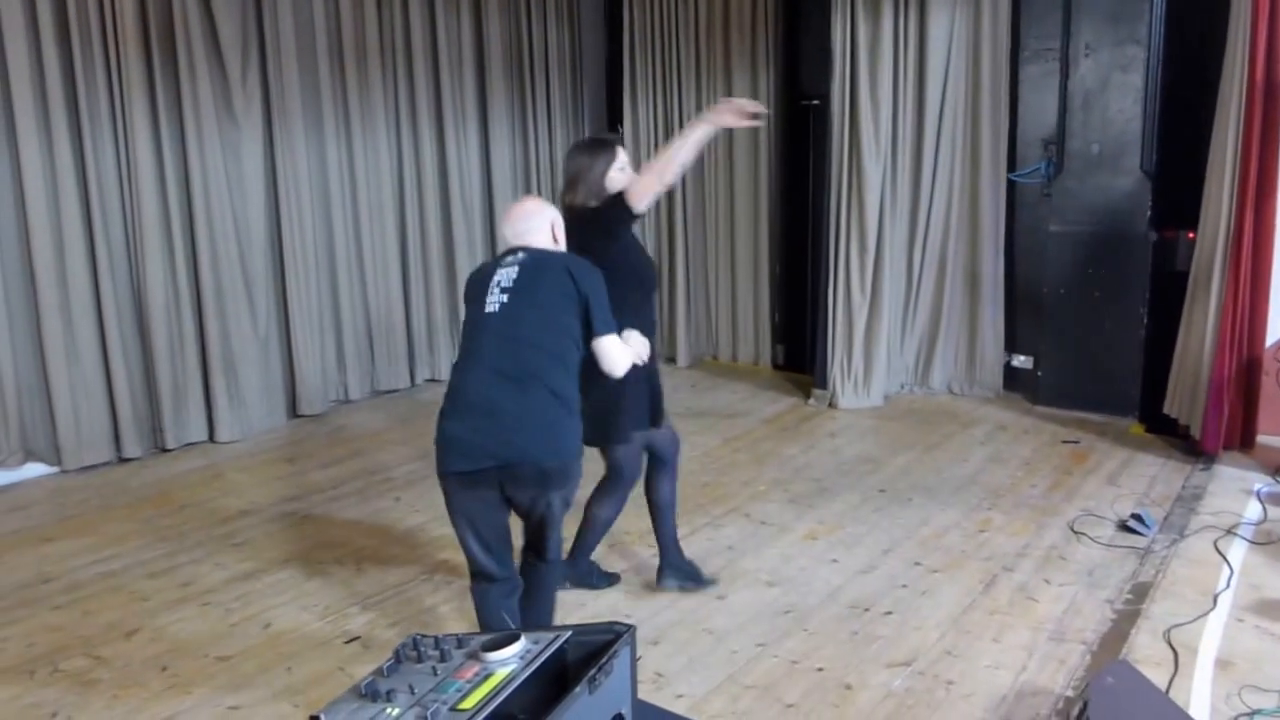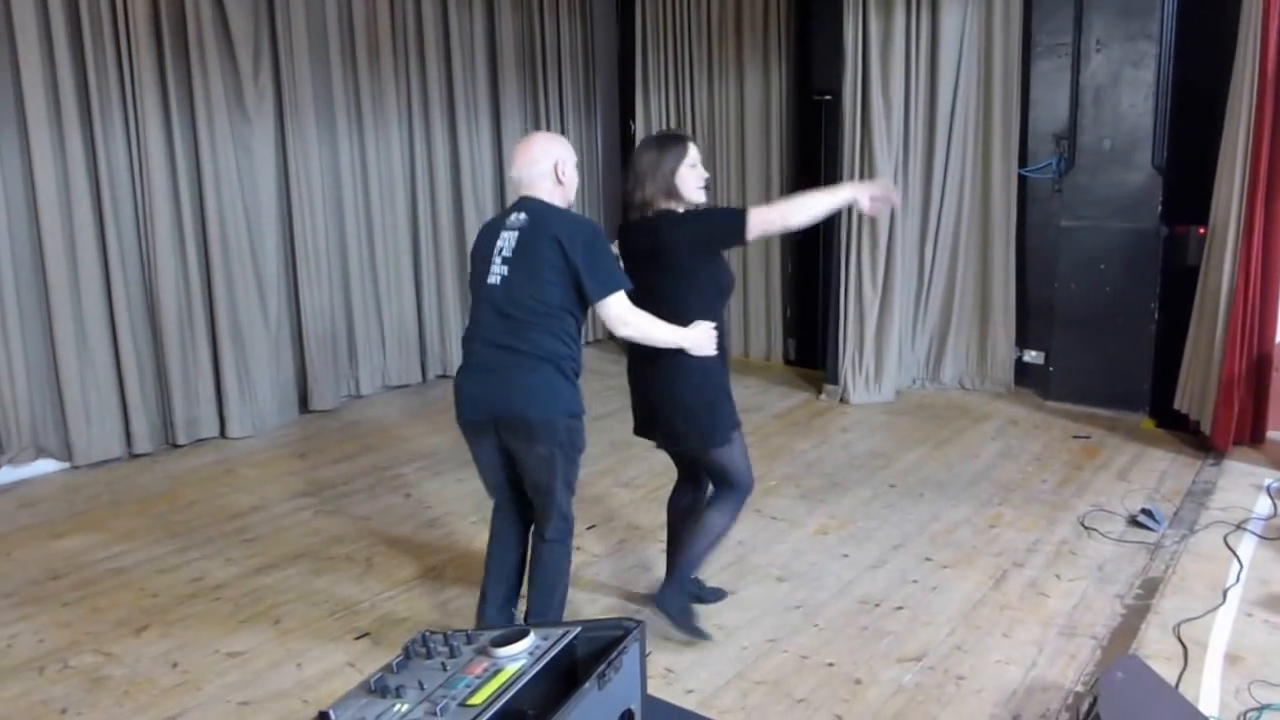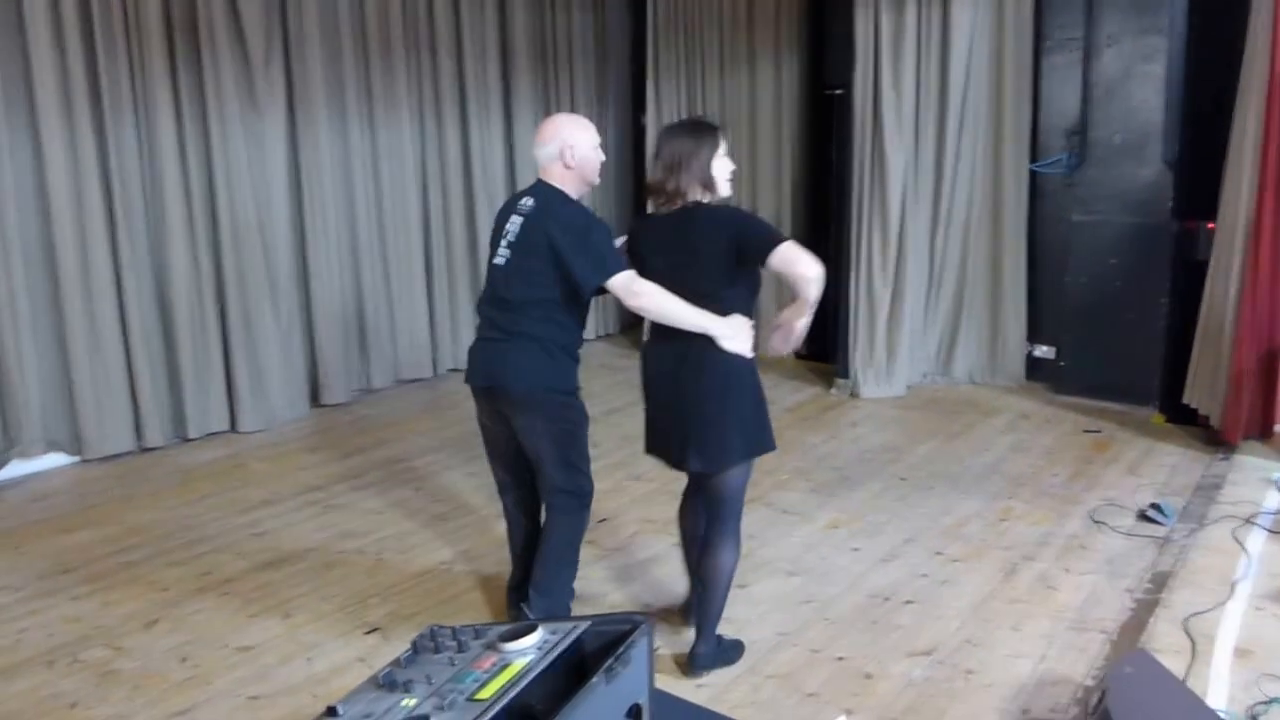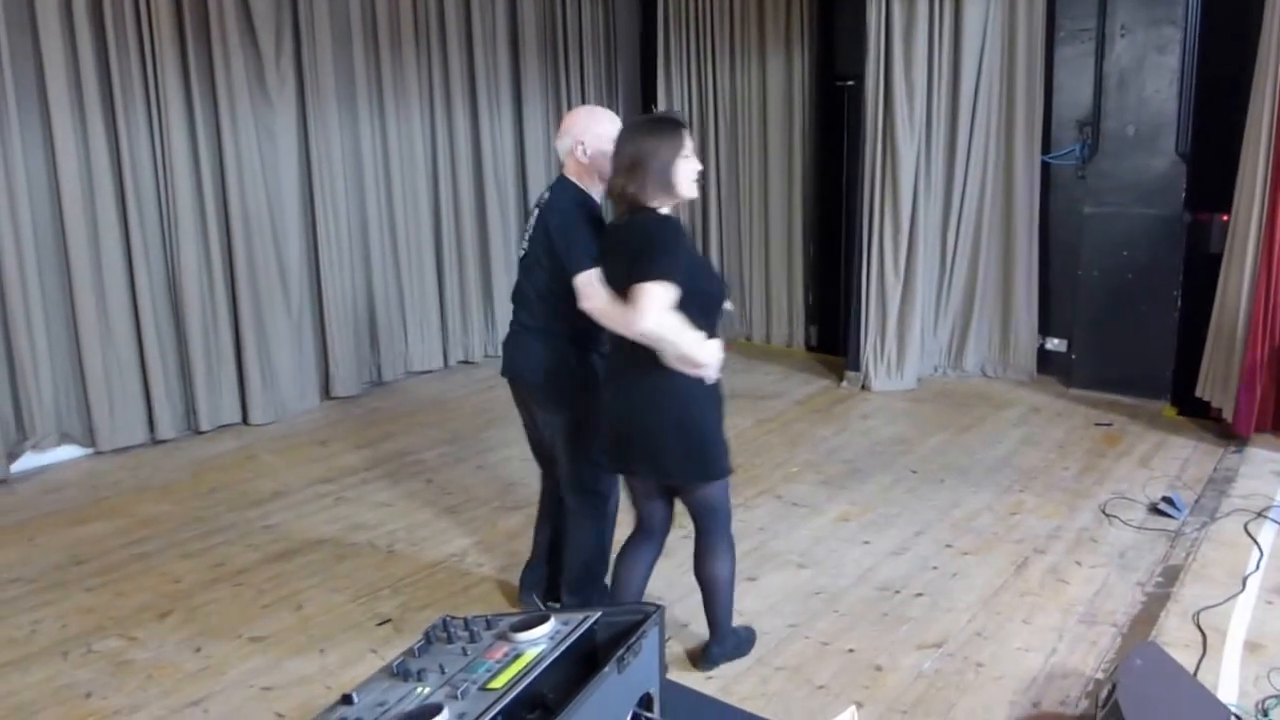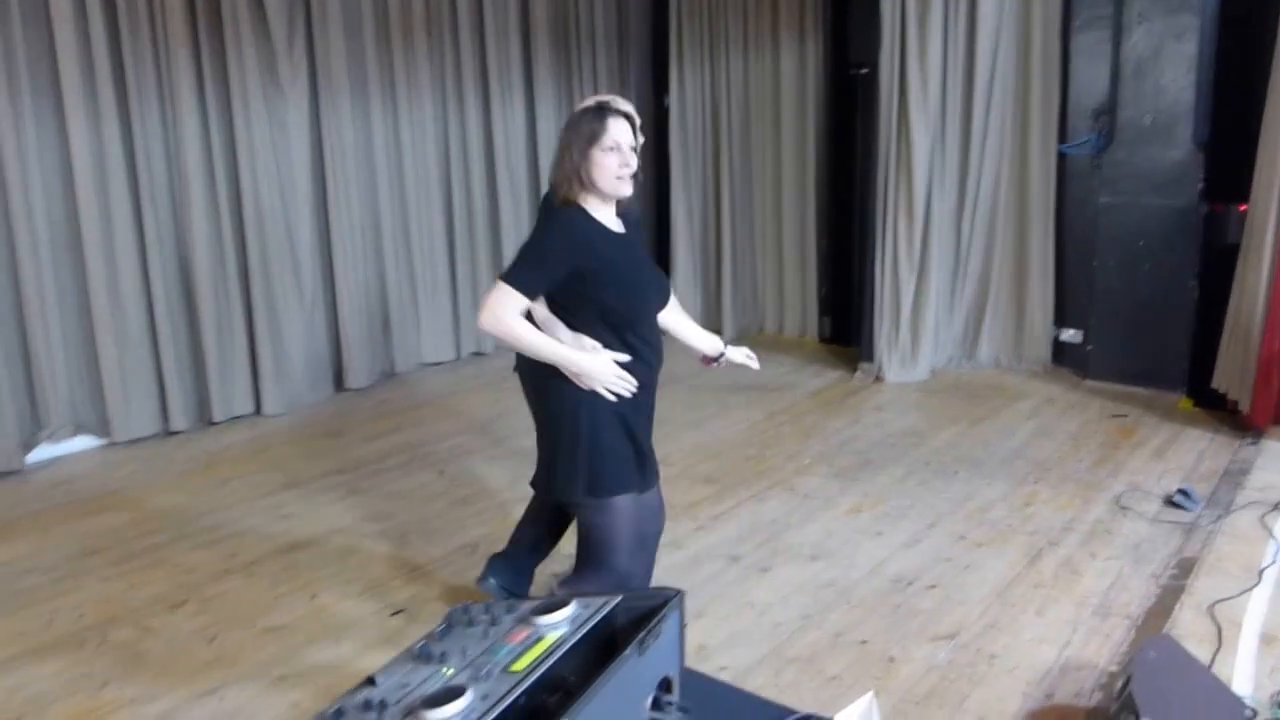
dt=0.4s
person 1, frame 1
left shoulder: (594, 229)
right shoulder: (596, 225)
right elbow: (653, 181)
right wrist: (708, 123)
left hip: (627, 366)
right hip: (610, 370)
left knee: (665, 451)
right knee: (625, 469)
left ankle: (673, 561)
right ankle: (574, 564)
person 1, frame 2
left shoulder: (635, 233)
right shoulder: (696, 228)
right elbow: (784, 214)
right wrist: (853, 192)
left hip: (657, 373)
right hip: (689, 376)
left knee: (693, 476)
right knee: (736, 483)
left ankle: (680, 580)
right ankle: (675, 591)
person 1, frame 3
left shoulder: (644, 232)
right shoulder: (732, 223)
right elbow: (807, 271)
right wrist: (797, 317)
left hip: (664, 375)
right hip: (719, 379)
left knee: (700, 487)
right knee: (726, 511)
left ankle: (696, 596)
right ankle: (707, 644)
person 1, frame 4
left shoulder: (627, 230)
right shoulder: (663, 234)
right elbow: (651, 317)
left wrist: (692, 333)
right wrist: (702, 354)
left hip: (635, 400)
right hip: (673, 403)
left knee: (651, 522)
right knee: (713, 518)
right ankle: (721, 637)
person 1, frame 5
left shoulder: (627, 229)
right shoulder: (564, 231)
left elbow: (656, 304)
right elbow: (493, 314)
left wrist: (716, 348)
right wrist: (574, 359)
left hip: (625, 412)
right hip: (585, 414)
left knee: (645, 527)
right knee: (613, 563)
person 2, frame 1
left shoulder: (480, 279)
right shoulder: (578, 272)
right elbow: (613, 364)
right wrist: (630, 349)
left hip: (462, 442)
right hip: (544, 443)
left knee: (488, 570)
right knee: (544, 549)
person 2, frame 2
left shoulder: (491, 231)
right shoulder: (577, 232)
right elbow: (621, 321)
right wrist: (686, 337)
left hip: (477, 396)
right hip: (542, 399)
left knee: (509, 509)
right knee: (552, 520)
left ankle: (494, 625)
person 2, frame 3
left shoulder: (517, 208)
right shoulder: (572, 221)
right elbow: (634, 294)
left wrist: (609, 253)
right wrist: (718, 327)
left hip: (489, 369)
right hip: (540, 378)
left knee: (518, 489)
right knee: (570, 494)
left ankle: (523, 596)
right ankle: (546, 612)
person 2, frame 4
left shoulder: (562, 202)
right shoulder: (575, 212)
left elbow: (586, 288)
right elbow: (592, 298)
left hip: (531, 363)
right hip: (558, 369)
left knee: (562, 477)
right knee: (594, 485)
left ankle: (541, 585)
right ankle: (582, 605)
person 2, frame 5
left shoulder: (614, 206)
right shoulder: (567, 204)
left elbow: (642, 281)
right elbow: (535, 290)
left wrist: (690, 332)
right wrist: (572, 346)
left hip: (591, 368)
right hip: (567, 372)
left knee: (564, 477)
right knee: (597, 482)
left ankle: (506, 573)
right ankle: (597, 604)
